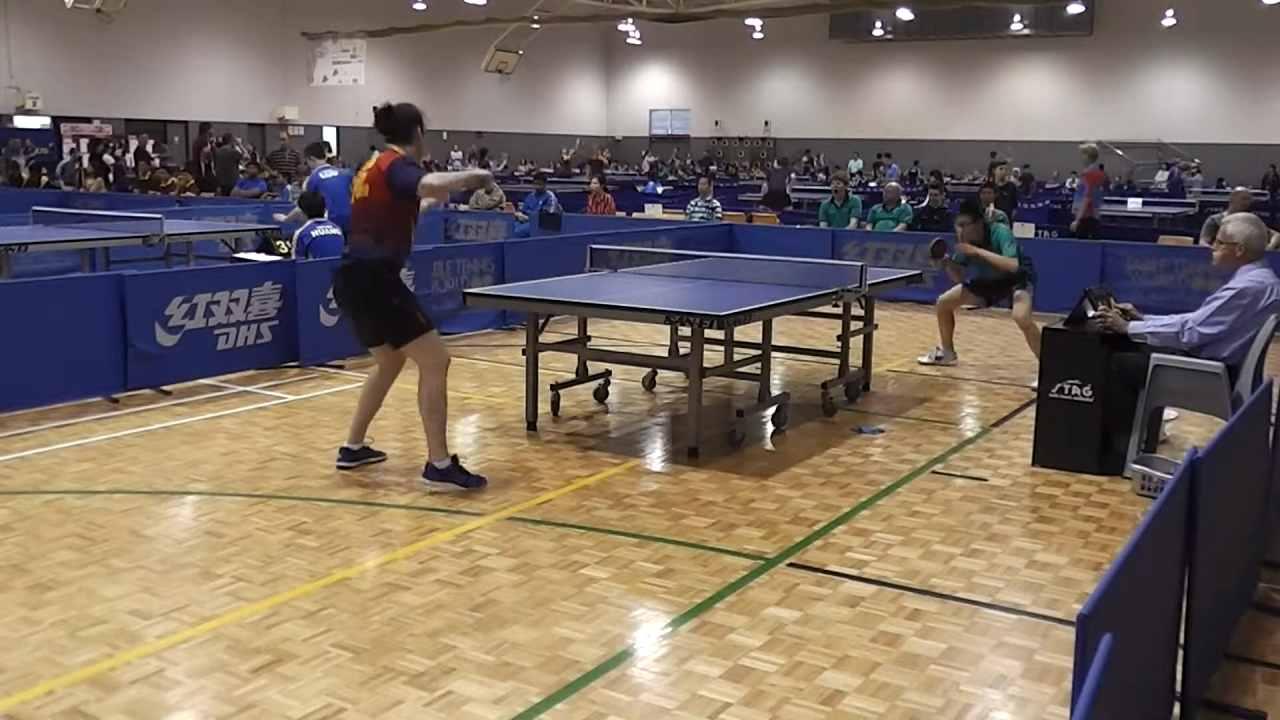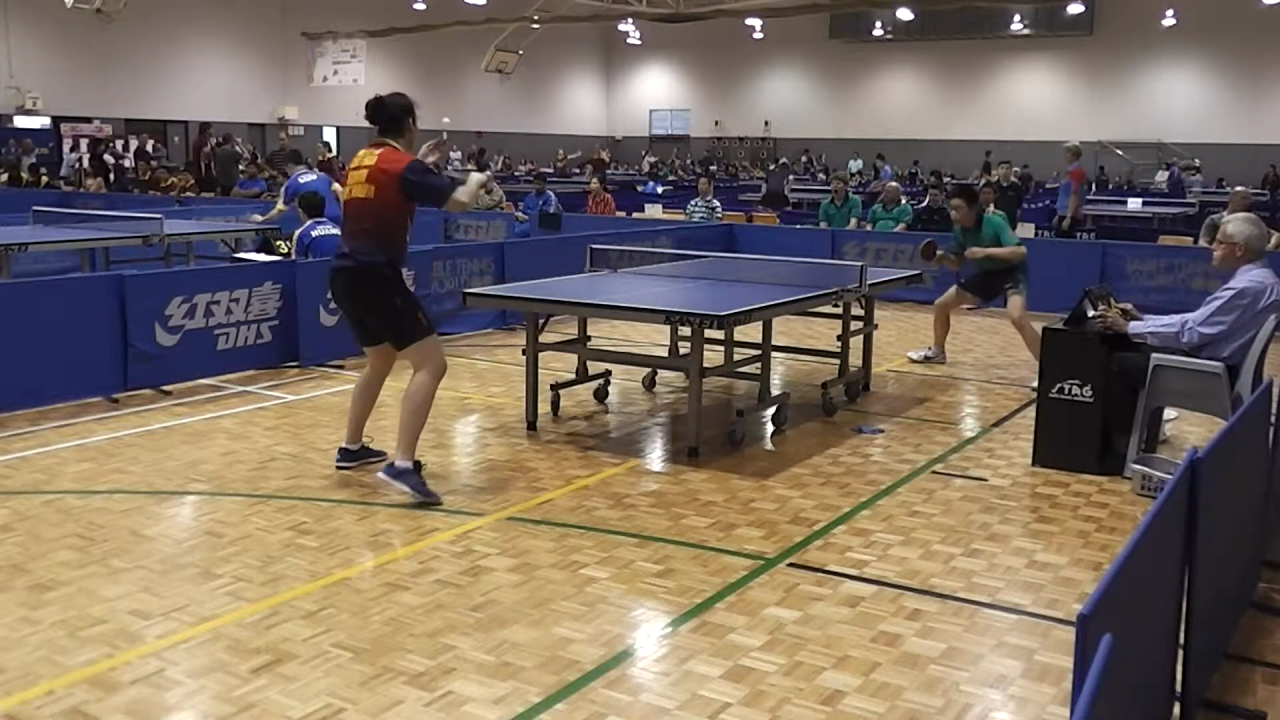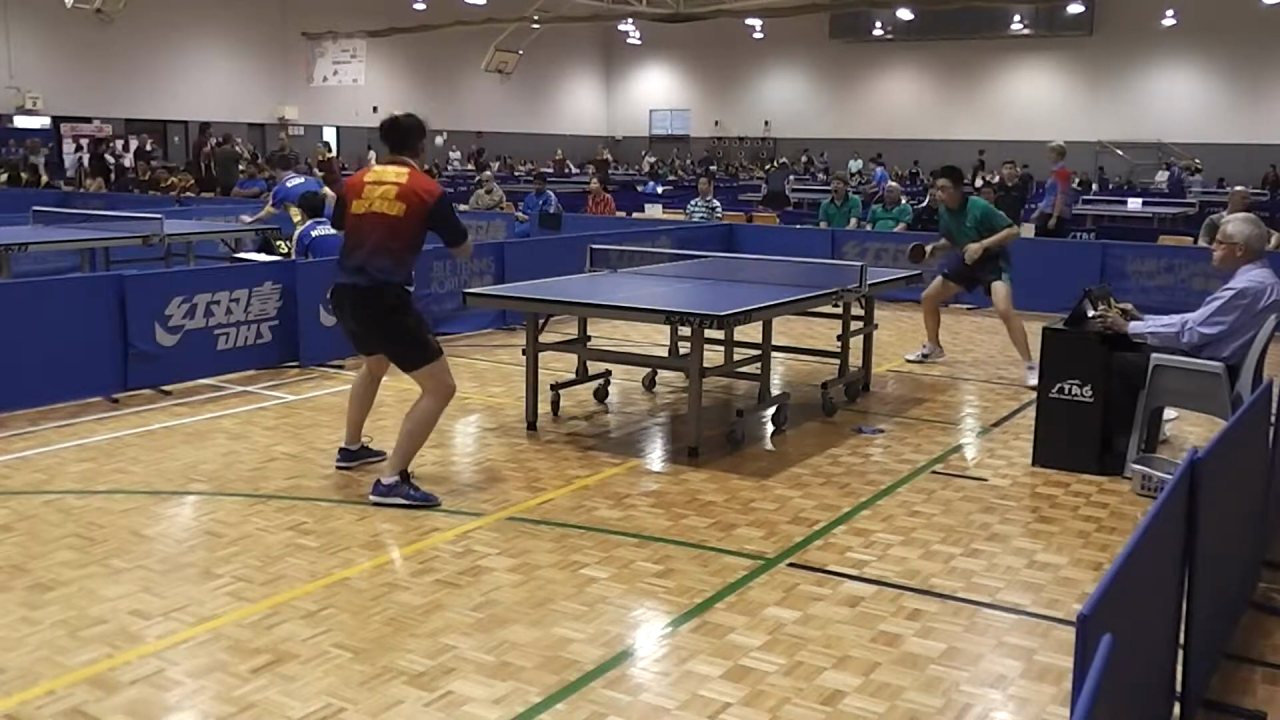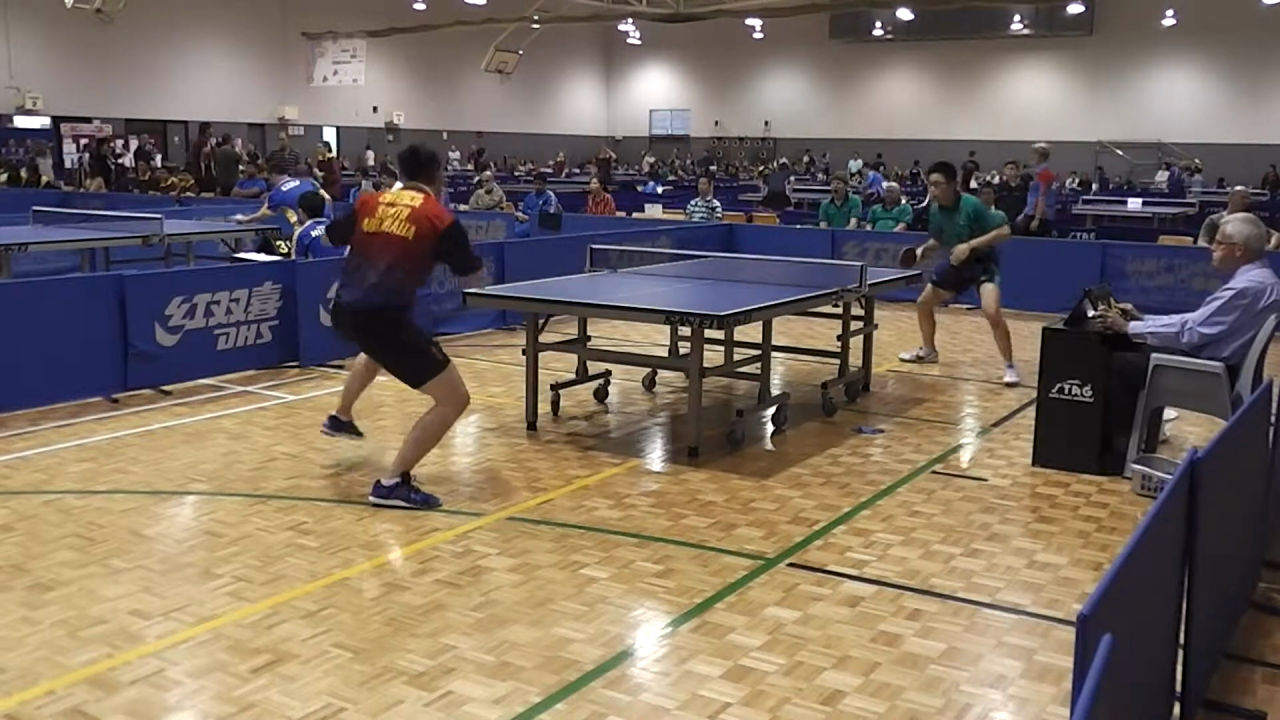
dt=0.2s
person 1, frame 1
left shoulder: (374, 168)
right shoulder: (398, 164)
right elbow: (431, 185)
left wrist: (431, 203)
right wrist: (471, 176)
left hip: (351, 279)
right hip: (374, 279)
left knee: (390, 361)
right knee: (435, 360)
left ankle: (353, 447)
right ankle: (439, 464)
person 1, frame 2
left shoulder: (360, 162)
right shoulder: (403, 165)
right elbow: (457, 201)
right wrist: (476, 179)
left hip: (347, 276)
right hip: (376, 278)
left knee: (380, 361)
right knee: (430, 365)
left ankle: (351, 447)
right ankle: (402, 464)
person 1, frame 3
left shoulder: (357, 181)
right shoulder: (428, 190)
right elbow: (462, 250)
right wrist: (452, 222)
left hip: (345, 293)
right hip: (385, 298)
left knee: (374, 365)
right knee: (440, 387)
left ankle: (351, 447)
right ankle: (390, 480)
person 1, frame 4
left shoulder: (368, 201)
right shoulder: (440, 218)
left elbow: (333, 238)
right elbow: (473, 274)
left hip: (345, 310)
right hip: (384, 316)
left knee: (378, 351)
right knee: (454, 398)
left ankle: (341, 416)
right ankle: (391, 483)
person 2, frame 1
left shoulder: (1248, 287)
right shoulder: (1257, 278)
left elbow: (1190, 331)
right elbow: (1197, 320)
left wrist: (1128, 327)
right wrist: (1143, 318)
right hip: (1215, 362)
left knee: (1119, 363)
right knee: (1137, 351)
left ankle: (1124, 447)
right ankle: (1141, 438)
person 2, frame 2
left shoulder: (1249, 286)
right shoulder: (1258, 278)
left elbow: (1190, 331)
right elbow: (1197, 320)
left wrist: (1129, 327)
right wrist: (1142, 318)
right hip: (1214, 362)
left knee: (1119, 363)
right knee: (1137, 352)
left ankle: (1123, 447)
right ankle: (1141, 439)
person 2, frame 3
left shoulder: (1248, 287)
right shoulder: (1257, 279)
left elbow: (1190, 331)
right elbow: (1197, 320)
left wrist: (1129, 327)
right wrist: (1143, 318)
right hip: (1214, 363)
left knee: (1119, 363)
right knee: (1138, 352)
left ankle: (1123, 448)
person 2, frame 4
left shoulder: (1248, 287)
right shoulder: (1258, 279)
left elbow: (1190, 331)
right elbow: (1197, 320)
left wrist: (1129, 327)
right wrist: (1143, 318)
right hip: (1215, 363)
left knee: (1119, 363)
right knee: (1138, 352)
left ankle: (1123, 448)
right ankle: (1140, 440)
person 3, frame 1
left shoulder: (1001, 233)
right shoulder: (965, 241)
left elbow: (1013, 266)
right elbow: (958, 277)
left wrist: (978, 251)
right wrist: (947, 263)
left hip: (1018, 278)
right hip: (988, 280)
left knee: (1021, 317)
right knee: (943, 303)
right ankle: (946, 352)
person 3, frame 2
left shoulder: (994, 223)
right shoulder: (960, 229)
left elbow: (1021, 252)
right elbow: (958, 264)
left wrist: (986, 251)
right wrist: (943, 257)
left hip: (1010, 273)
right hip: (984, 274)
left knee: (1017, 317)
right knee: (940, 306)
right ankle: (936, 352)
person 3, frame 3
left shoulder: (979, 206)
right shoulder: (944, 211)
left elbow: (1013, 231)
left wrist: (982, 244)
right wrist: (934, 247)
left hip: (993, 260)
right hip: (966, 260)
left knee: (1005, 310)
right knee: (928, 299)
left ankle: (1031, 366)
right ankle: (933, 348)
person 3, frame 4
left shoulder: (972, 205)
right shoulder: (935, 210)
left elbow: (1003, 231)
left wrist: (970, 245)
right wrist: (924, 248)
left hip: (983, 262)
right hip: (956, 263)
left knee: (992, 312)
right knee: (923, 303)
left ankle: (1010, 366)
right ankle: (928, 351)
